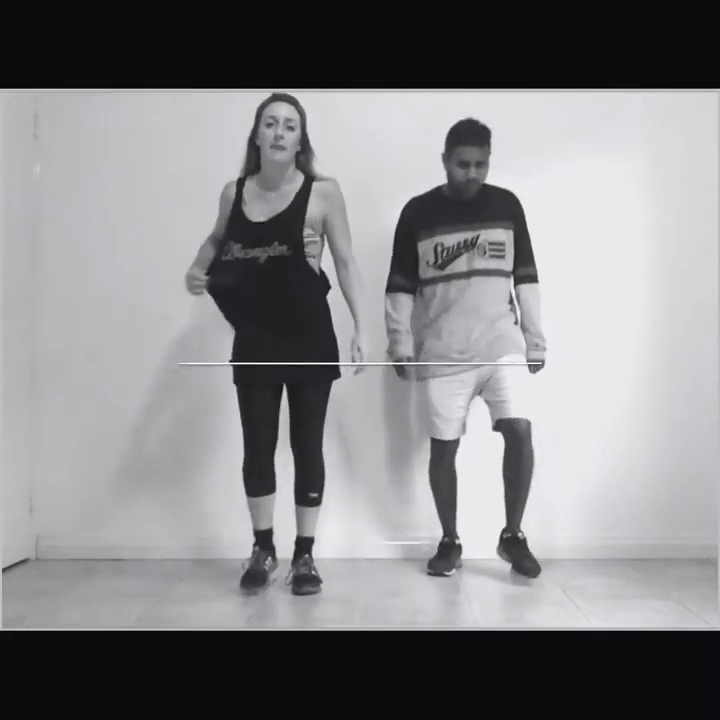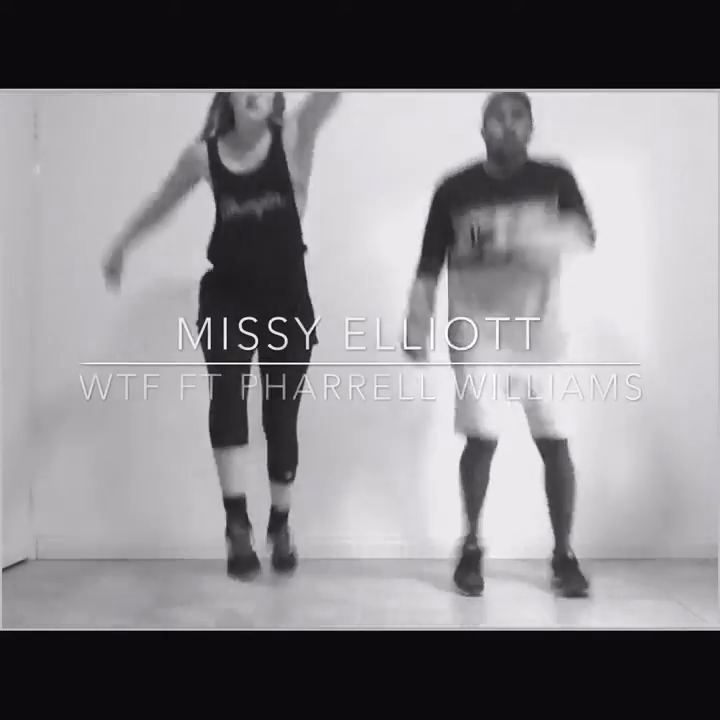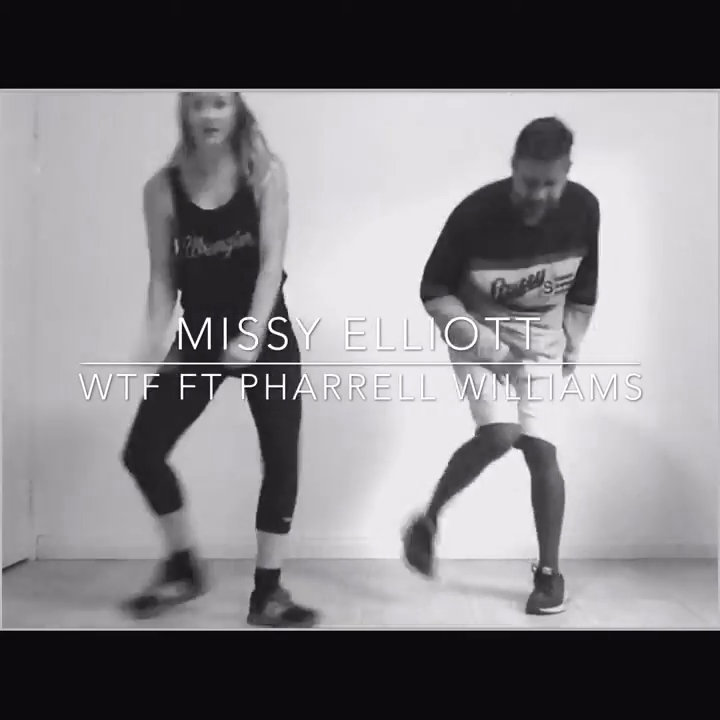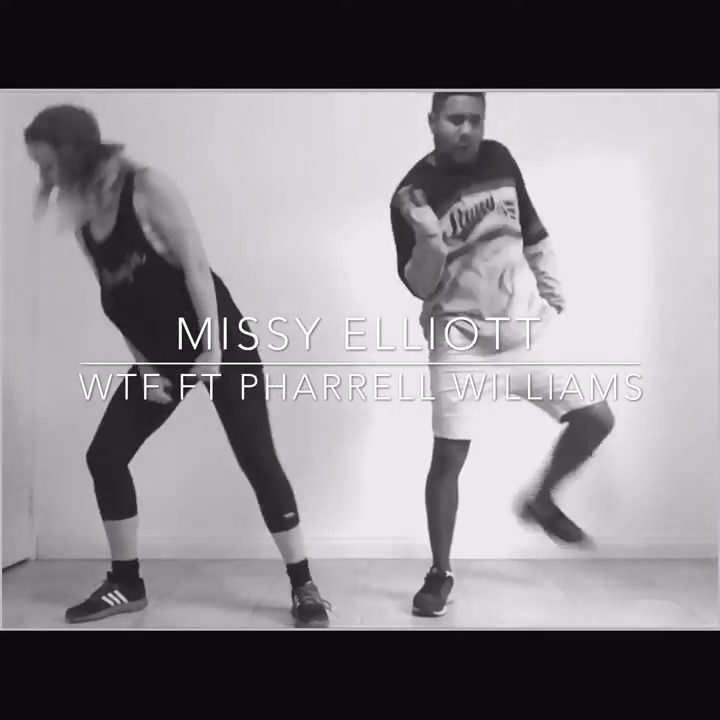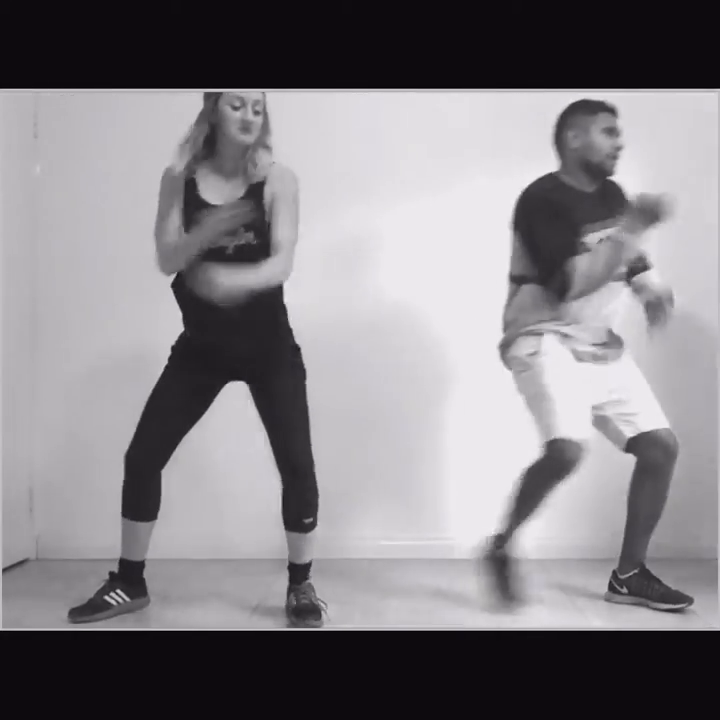
dt=1s
person 1, frame 1
left shoulder: (324, 192)
right shoulder: (234, 192)
left elbow: (345, 261)
right elbow: (217, 240)
left wrist: (360, 324)
right wrist: (197, 269)
left hip: (309, 336)
right hip: (254, 338)
left knee: (307, 446)
right knee: (258, 445)
left ankle: (304, 555)
right ankle: (263, 549)
person 1, frame 2
left shoulder: (293, 139)
right shoulder: (204, 153)
left elbow: (327, 100)
right elbow: (163, 201)
right wrist: (121, 246)
left hip: (284, 300)
right hip: (226, 299)
left knee: (283, 412)
right knee: (227, 397)
left ankle: (279, 522)
right ankle: (237, 523)
person 1, frame 3
left shoulder: (263, 174)
right shoulder: (162, 189)
left elbow: (272, 262)
right elbow: (162, 277)
left wrist: (249, 333)
right wrist: (153, 335)
left hip: (263, 335)
right hip: (198, 339)
left knee: (281, 459)
right knee: (141, 452)
left ankle: (267, 590)
right ankle: (183, 570)
person 1, frame 4
left shoulder: (147, 187)
right shoulder: (84, 220)
left elbow: (195, 265)
right elbow: (116, 302)
left wrist: (215, 347)
right wrist: (143, 364)
left hip: (219, 341)
right hip: (159, 353)
left knee: (257, 458)
right knee: (104, 455)
left ankle: (303, 586)
right ankle: (126, 583)
person 1, frame 5
left shoulder: (276, 179)
right shoulder: (179, 178)
left elbow: (282, 261)
right elbow: (167, 259)
left wrist: (239, 278)
right wrist: (207, 228)
left hip: (268, 345)
right hip: (202, 345)
left knee: (296, 462)
right knee: (142, 456)
left ankle: (299, 585)
right ankle: (128, 583)
person 2, frame 1
left shoulder: (507, 205)
right shoulder: (418, 212)
left elbow: (526, 278)
right elbow: (400, 286)
left wrist: (536, 341)
right wrist: (400, 344)
left hip: (502, 345)
right hip: (442, 352)
left knee: (518, 431)
right knee: (444, 446)
left ankle: (513, 536)
right ankle: (450, 542)
person 2, frame 2
left shoulder: (555, 179)
right shoulder: (454, 191)
left elbow: (582, 237)
right elbow: (430, 265)
left wrist: (525, 237)
right wrist: (417, 325)
left hip: (539, 334)
right hip: (476, 337)
left knee: (556, 446)
right knee: (482, 442)
left ankle: (563, 555)
right ankle: (471, 544)
person 2, frame 3
left shoulder: (583, 209)
right shoulder: (474, 215)
left elbow: (584, 286)
right elbow: (433, 291)
left wrist: (573, 343)
right wrist: (476, 341)
left hip: (539, 348)
right hip: (480, 343)
left knee: (541, 449)
right knee: (498, 434)
left ankle: (548, 571)
right ankle: (427, 519)
person 2, frame 4
left shoulder: (499, 159)
right shoulder: (412, 193)
left elbow: (531, 230)
right elbow: (425, 287)
left wrist: (554, 290)
right wrist: (424, 233)
left hip: (528, 329)
right hip: (461, 339)
left knee: (596, 417)
right knee: (449, 456)
left ankle: (540, 499)
right ankle: (439, 575)
person 2, frame 5
left shoulder: (613, 197)
right shoulder: (541, 199)
left elbow: (640, 272)
right elbow: (577, 277)
left wrist: (656, 292)
right wrist: (632, 231)
left hip: (601, 346)
right hip: (541, 340)
left knee: (661, 446)
right knee: (567, 450)
left ankle: (628, 572)
right ankle: (503, 544)
